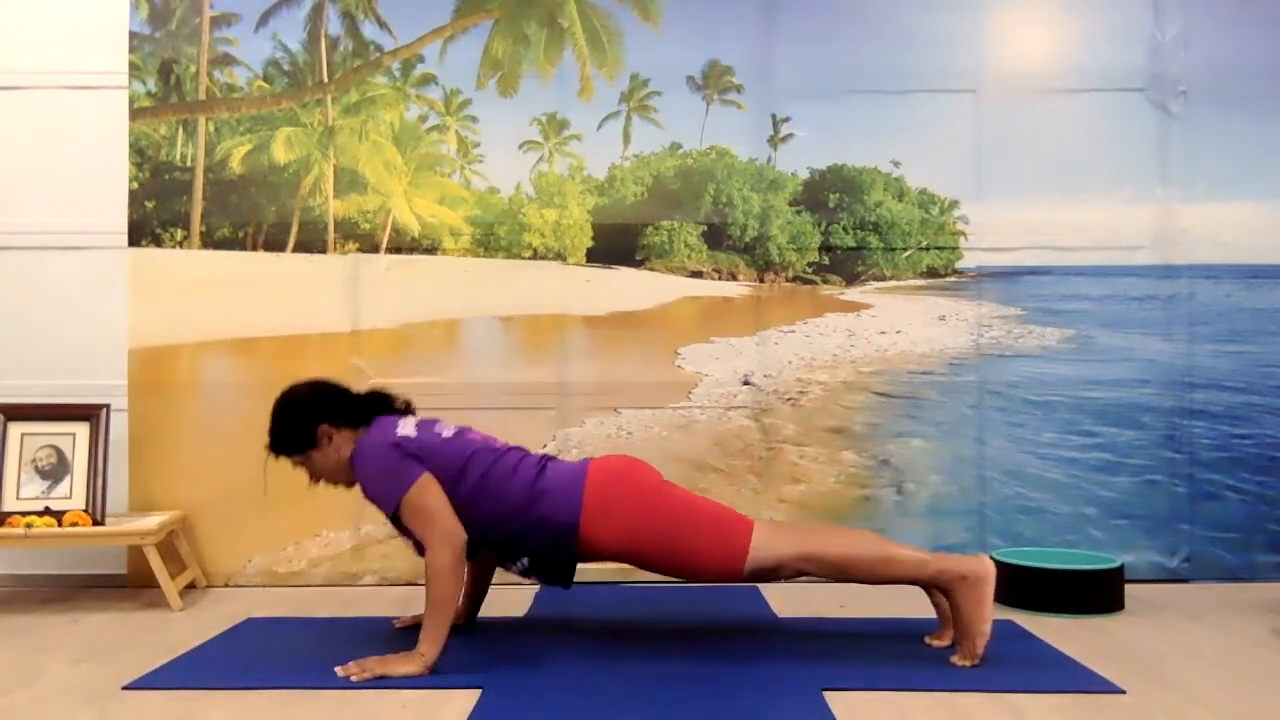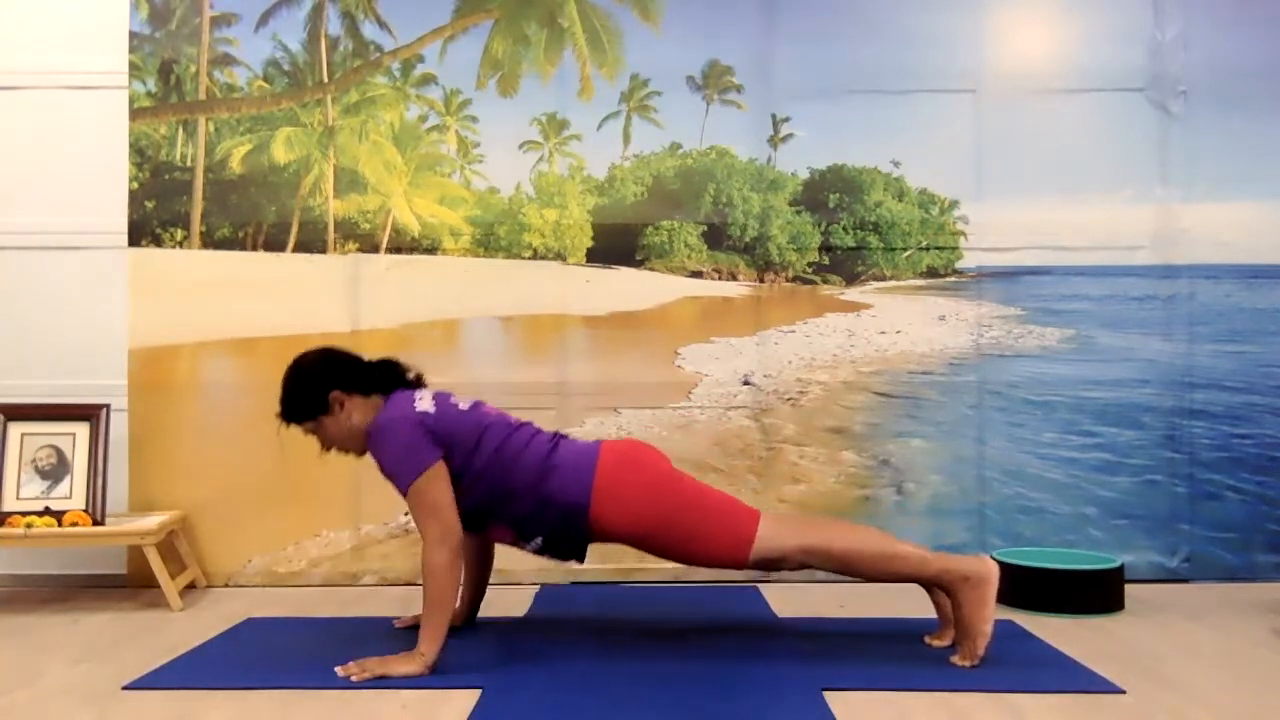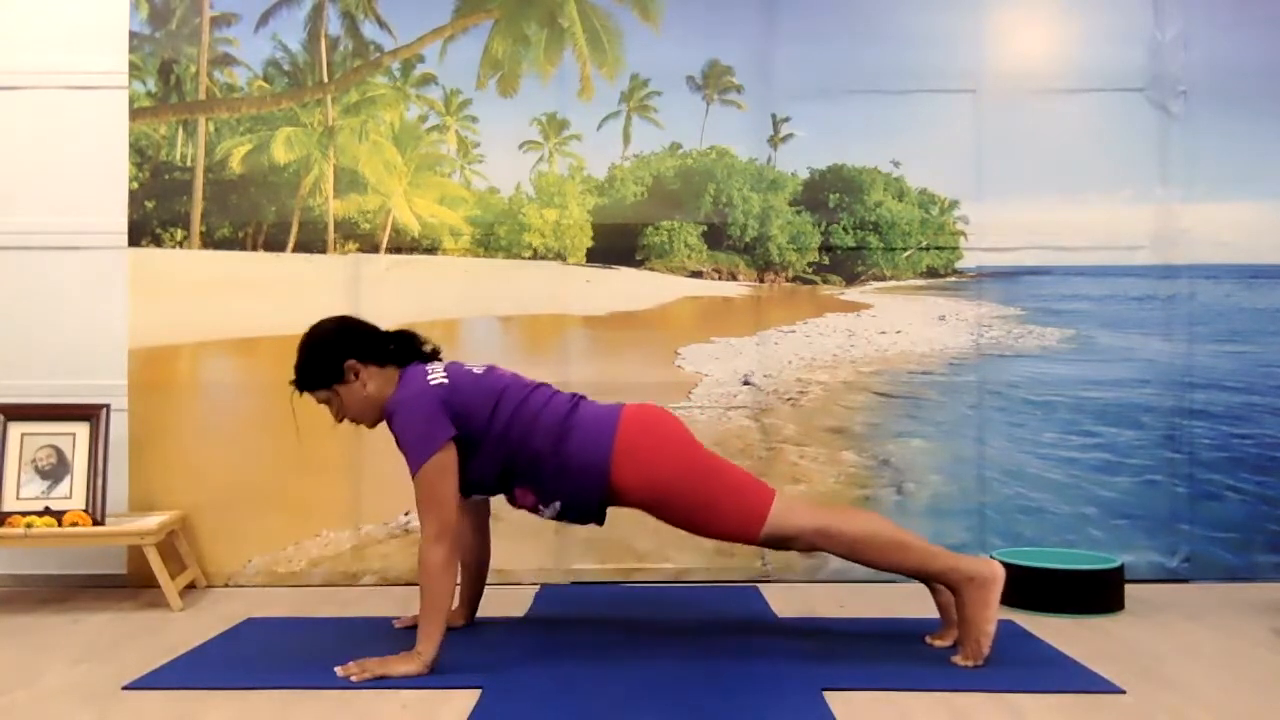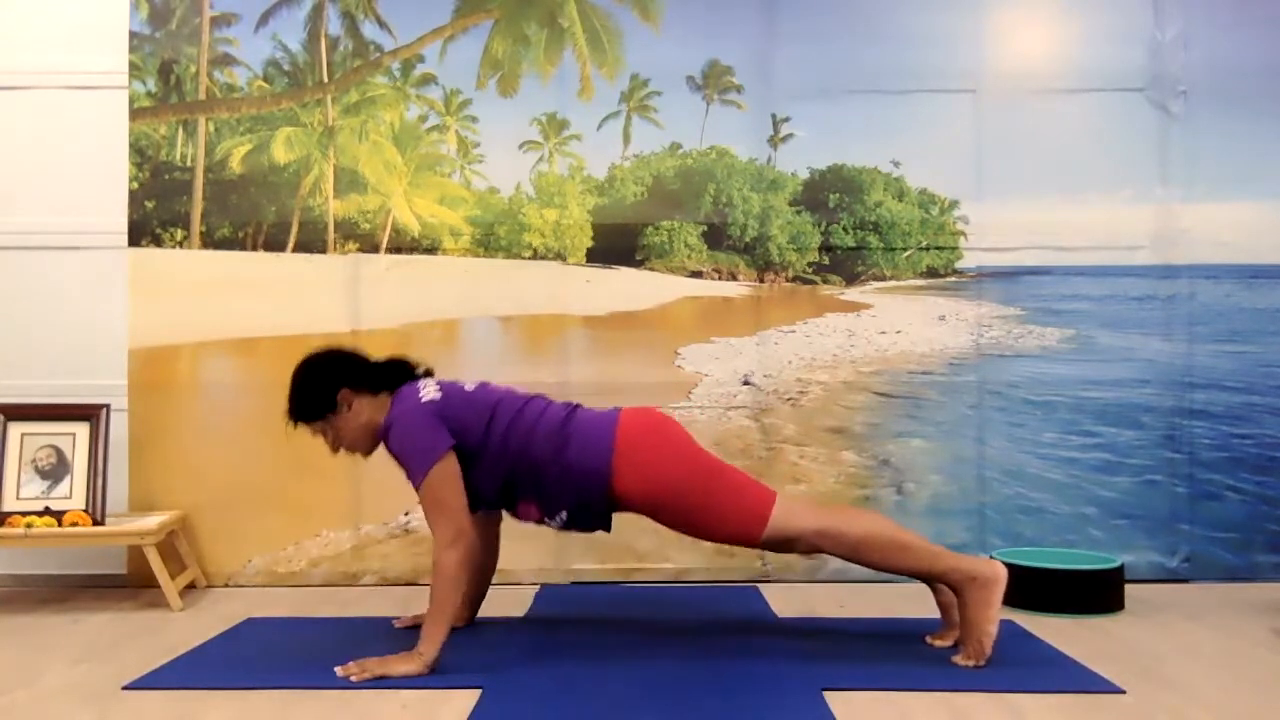
dt=0.2s
person 1, frame 1
left shoulder: (377, 454)
right shoulder: (406, 433)
left elbow: (449, 545)
right elbow: (476, 528)
left wrist: (425, 653)
right wrist: (460, 615)
left hip: (607, 511)
right hip: (606, 493)
left knee: (781, 552)
right knee: (775, 548)
left ankle: (957, 574)
right ankle: (940, 575)
person 1, frame 2
left shoulder: (396, 427)
right shoulder: (421, 412)
left elbow: (446, 542)
right elbow: (475, 529)
left wrist: (423, 652)
right wrist: (464, 614)
left hip: (618, 493)
right hip: (615, 479)
left knee: (785, 545)
right knee: (778, 542)
left ankle: (962, 573)
right ankle: (943, 579)
person 1, frame 3
left shoulder: (413, 401)
right shoulder: (433, 389)
left elbow: (440, 534)
right elbow: (472, 514)
left wrist: (422, 652)
right wrist: (462, 612)
left hip: (636, 454)
right hip: (631, 446)
left knee: (798, 523)
right knee: (787, 526)
left ankle: (967, 573)
right ankle: (946, 577)
person 1, frame 4
left shoulder: (407, 418)
right shoulder: (424, 405)
left elbow: (459, 536)
right elbow: (484, 517)
left wrist: (423, 650)
right wrist: (459, 612)
left hip: (637, 459)
right hip: (631, 447)
left knee: (798, 527)
right knee: (792, 525)
left ankle: (966, 572)
right ankle: (944, 577)
